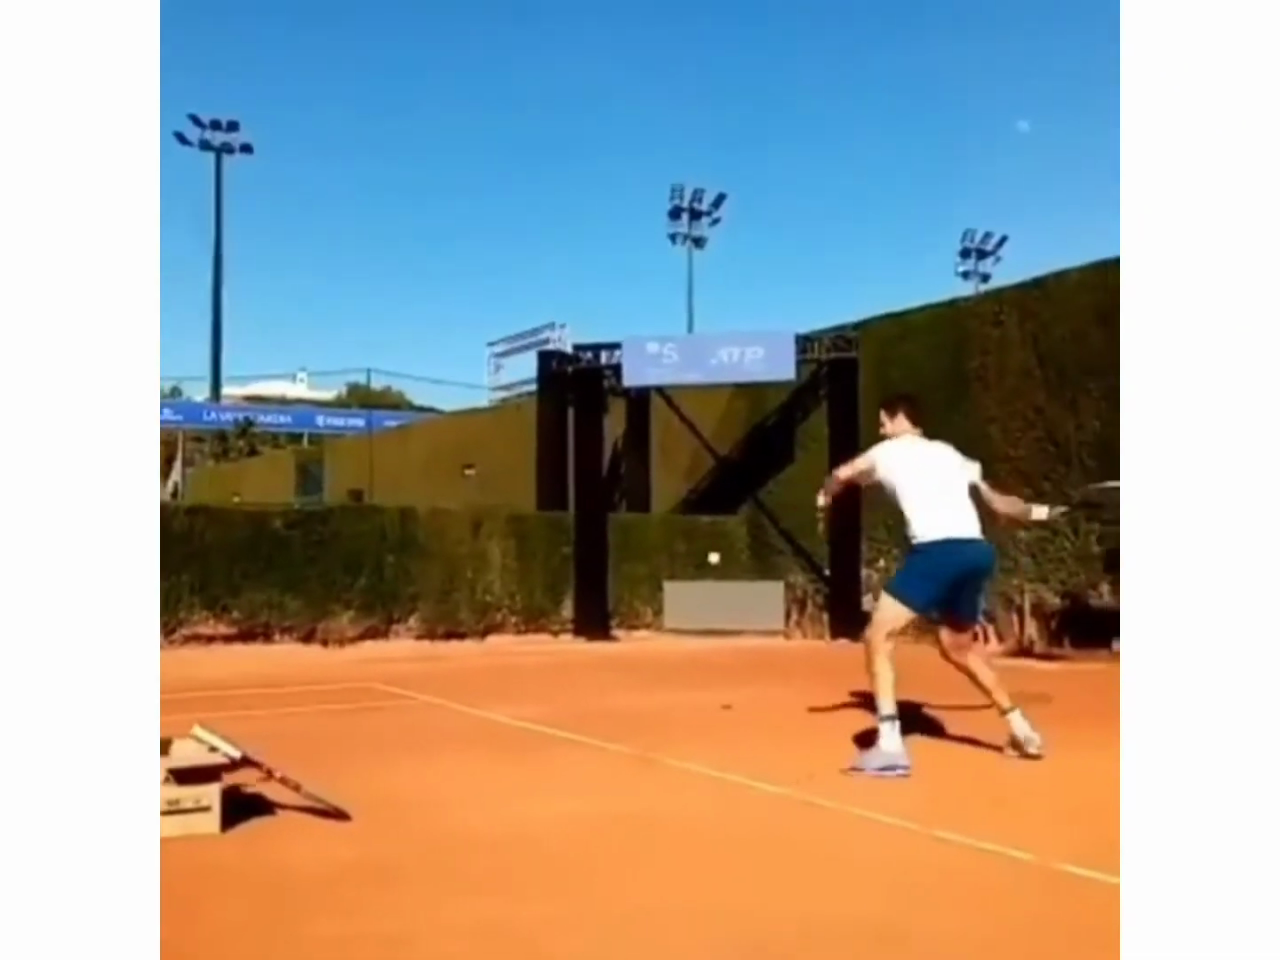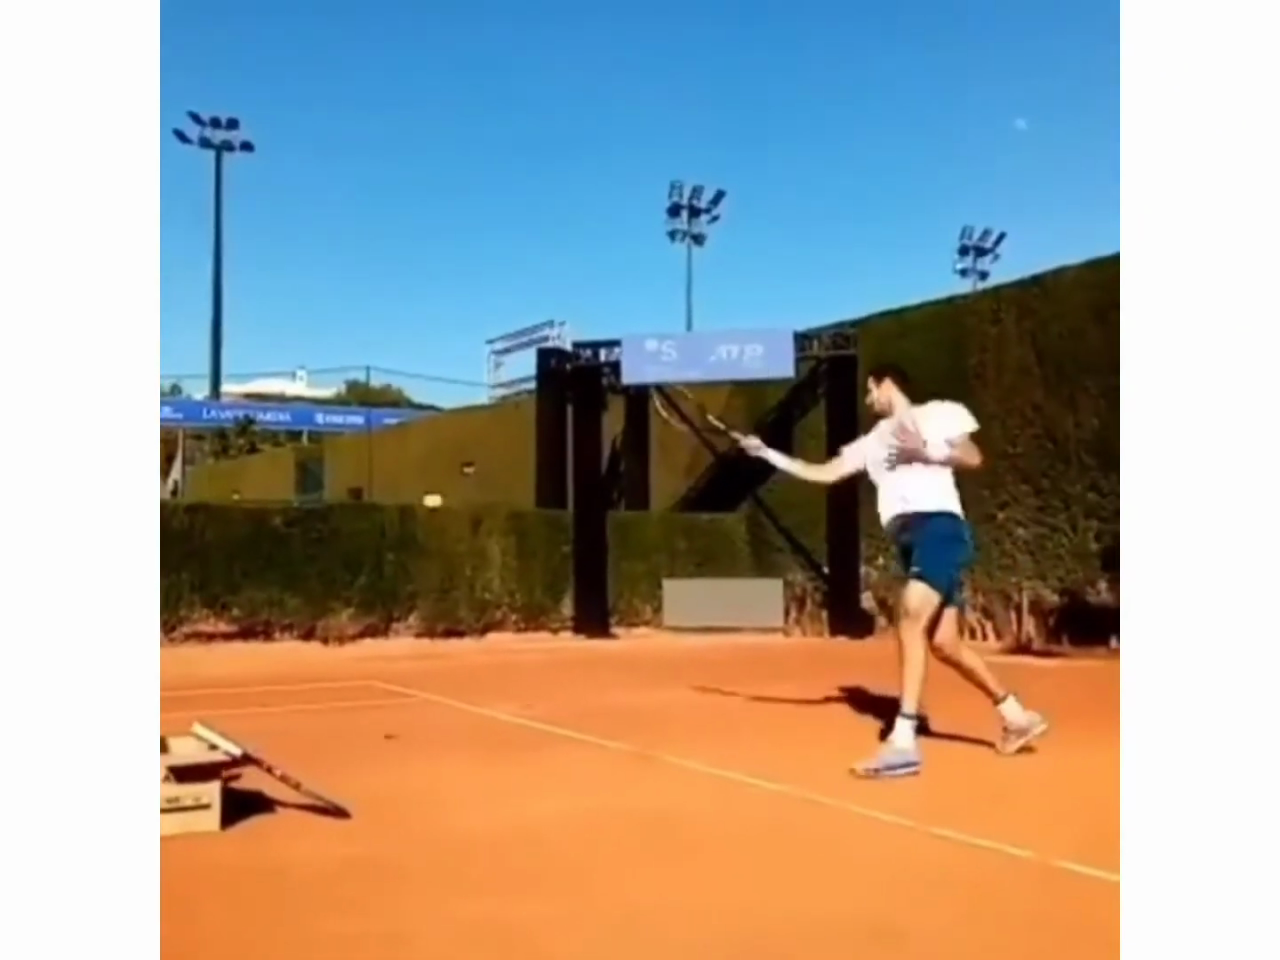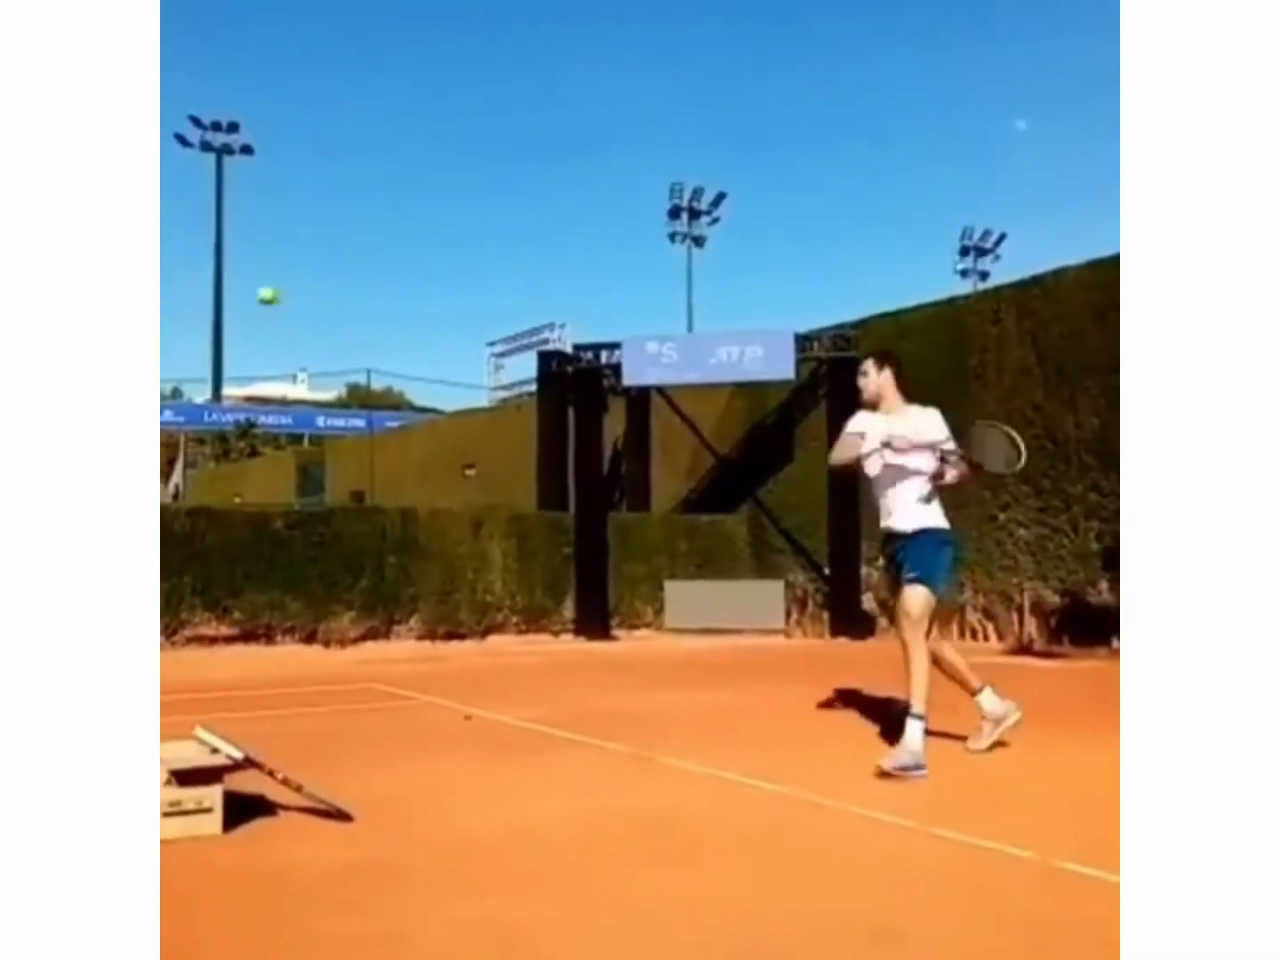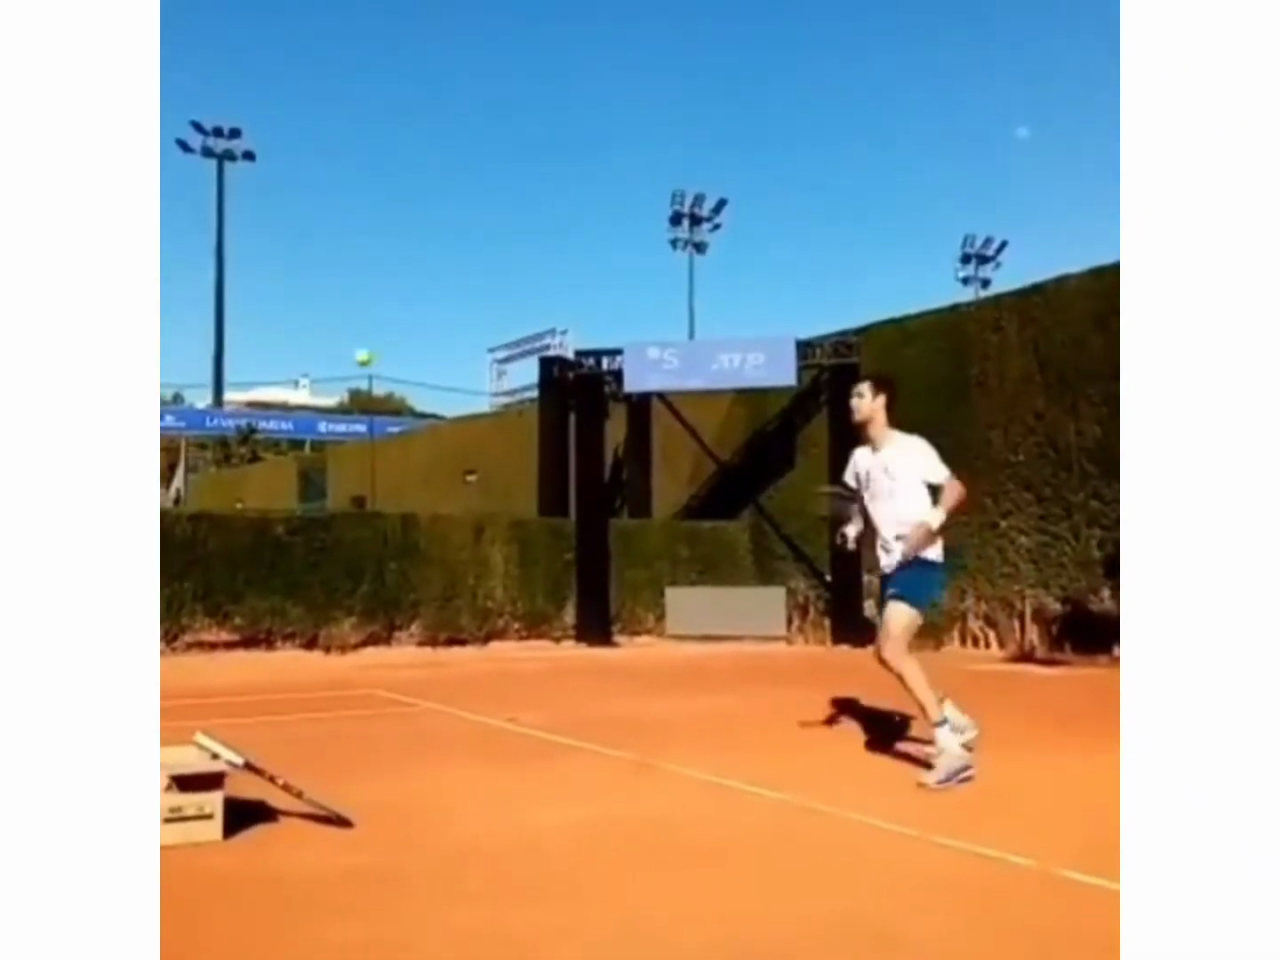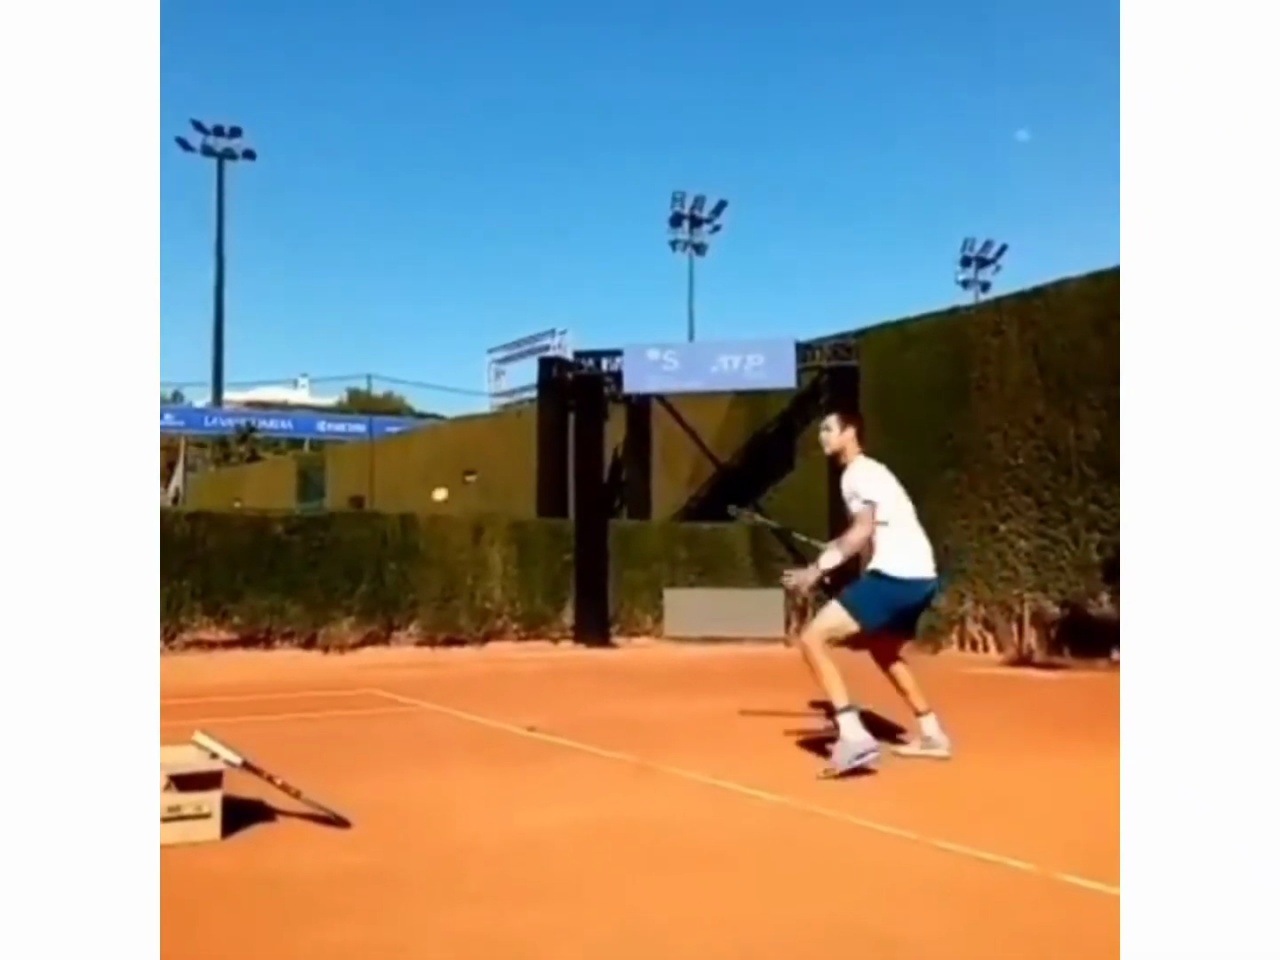
dt=0.5s
person 1, frame 1
left shoulder: (892, 450)
right shoulder: (950, 454)
left elbow: (844, 474)
right elbow: (996, 501)
left wrist: (824, 495)
right wrist: (1036, 512)
left hip: (936, 550)
right hip: (976, 551)
left knee: (878, 638)
right knee: (956, 650)
left ankle: (889, 747)
right ankle: (1022, 732)
person 1, frame 2
left shoulder: (936, 413)
right shoulder: (872, 441)
left elbow: (972, 457)
right elbow: (823, 473)
left wrist: (925, 447)
right wrist: (768, 454)
left hip: (939, 527)
right hip: (911, 538)
left knee: (910, 625)
right knee: (944, 642)
left ankle: (902, 745)
right ankle: (1017, 717)
person 1, frame 3
left shoulder: (928, 418)
right shoulder: (865, 423)
left elbow: (960, 467)
right elbow: (836, 457)
left wrist: (946, 475)
right wrist: (884, 441)
left hip: (928, 535)
right hip: (894, 539)
left knee: (911, 628)
right knee: (922, 638)
left ankle: (913, 743)
right ankle: (994, 707)
person 1, frame 4
left shoulder: (911, 448)
right shoulder: (858, 459)
left elbow: (956, 489)
left wrist: (931, 525)
right wrist: (852, 528)
left hip: (919, 563)
right hip: (892, 566)
left knee: (892, 648)
right knee: (891, 650)
left ankle: (952, 750)
right ankle: (955, 720)
person 1, frame 5
left shoulder: (857, 473)
right shoulder: (870, 472)
left elbow: (864, 531)
left wrist: (819, 567)
right wrist: (837, 547)
left hip: (894, 578)
right hip: (919, 579)
left knee: (812, 639)
right knee: (883, 652)
left ankle: (854, 736)
right ankle: (932, 734)
